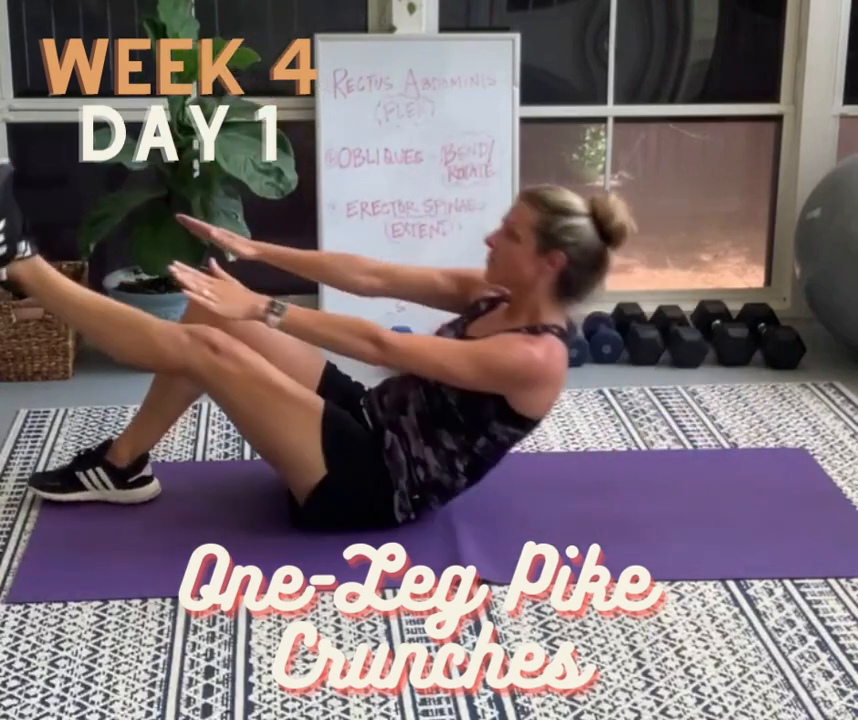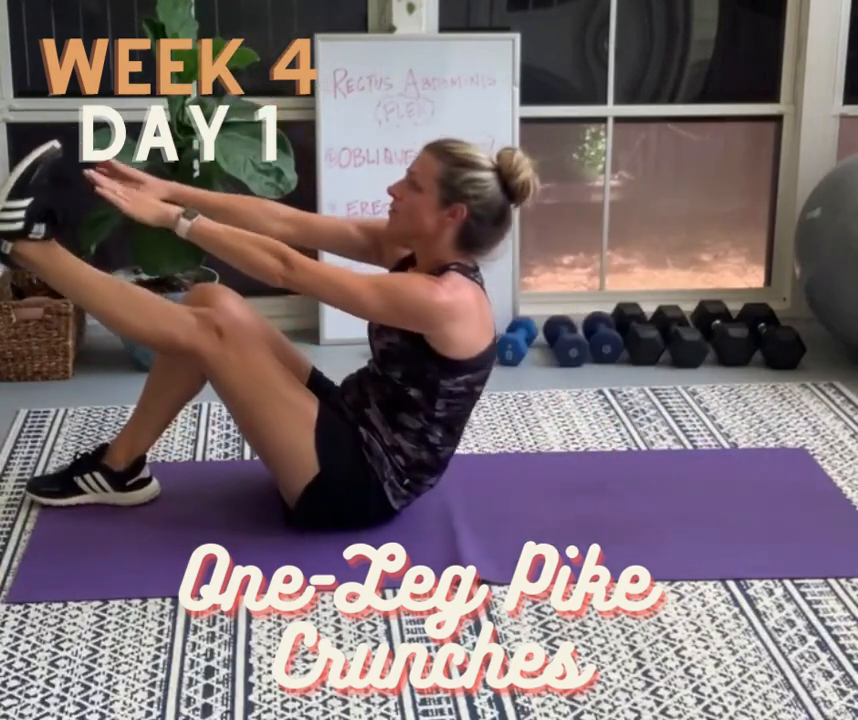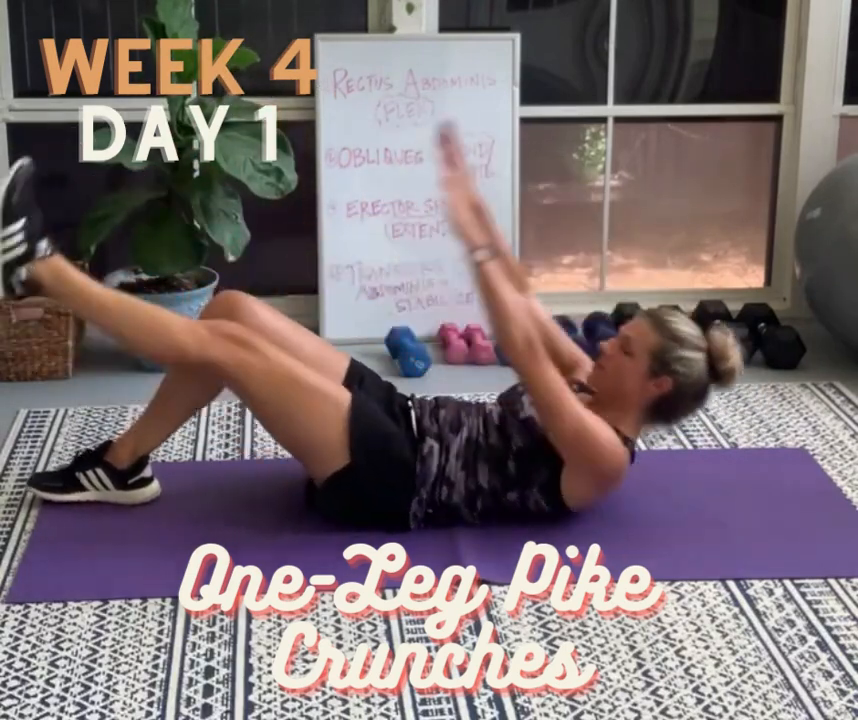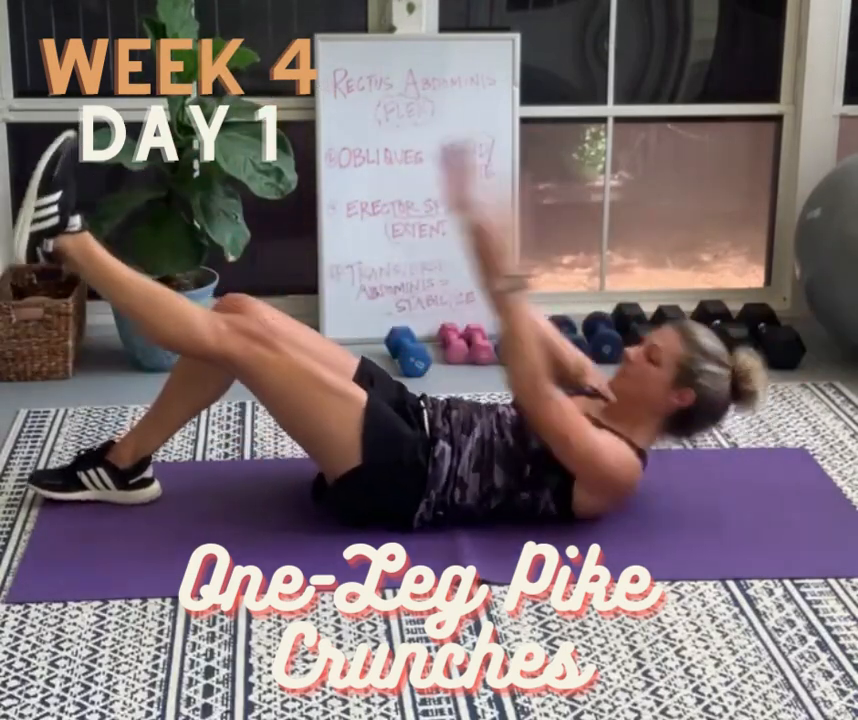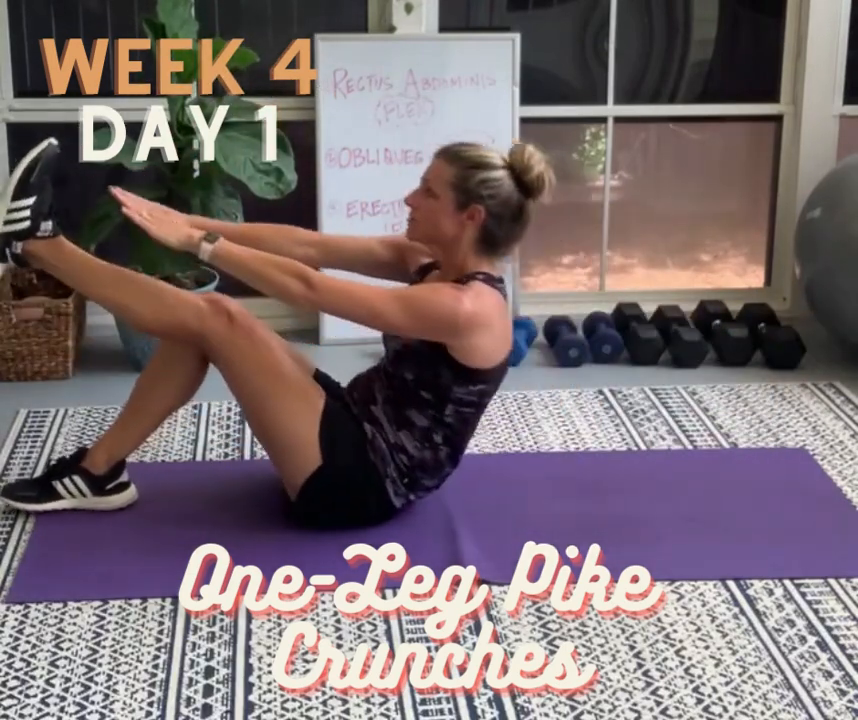
dt=1s
person 1, frame 1
left shoulder: (536, 358)
right shoulder: (495, 297)
left elbow: (381, 348)
right elbow: (373, 276)
left wrist: (264, 310)
right wrist: (258, 251)
left hip: (373, 484)
right hip: (372, 426)
left knee: (200, 348)
right knee: (214, 315)
right ankle: (123, 465)
person 1, frame 2
left shoulder: (444, 299)
right shoulder: (416, 250)
left elbow: (288, 269)
right elbow: (289, 223)
left wrist: (172, 218)
right wrist: (169, 191)
left hip: (362, 482)
right hip: (347, 426)
left knee: (208, 330)
right knee: (208, 302)
right ankle: (120, 468)
person 1, frame 3
left shoulder: (603, 458)
right shoulder: (585, 395)
left elbow: (525, 360)
right elbow: (522, 308)
left wrist: (472, 246)
right wrist: (478, 220)
left hip: (389, 480)
right hip: (398, 425)
left knee: (217, 342)
right knee: (234, 310)
right ankle: (122, 467)
person 1, frame 4
left shoulder: (616, 466)
right shoulder: (604, 396)
left elbow: (532, 395)
right elbow: (524, 324)
left wrist: (507, 275)
right wrist: (480, 228)
left hip: (400, 480)
right hip: (413, 422)
left knee: (227, 337)
right knee: (238, 310)
left ankle: (67, 240)
right ankle: (121, 466)
person 1, frame 5
left shoulder: (466, 308)
right shoulder: (434, 260)
left elbow: (308, 287)
right elbow: (310, 245)
left wrist: (198, 242)
right wrist: (191, 222)
left hip: (361, 482)
right hip: (357, 433)
left knee: (214, 318)
right knee: (202, 317)
right ankle: (96, 473)
